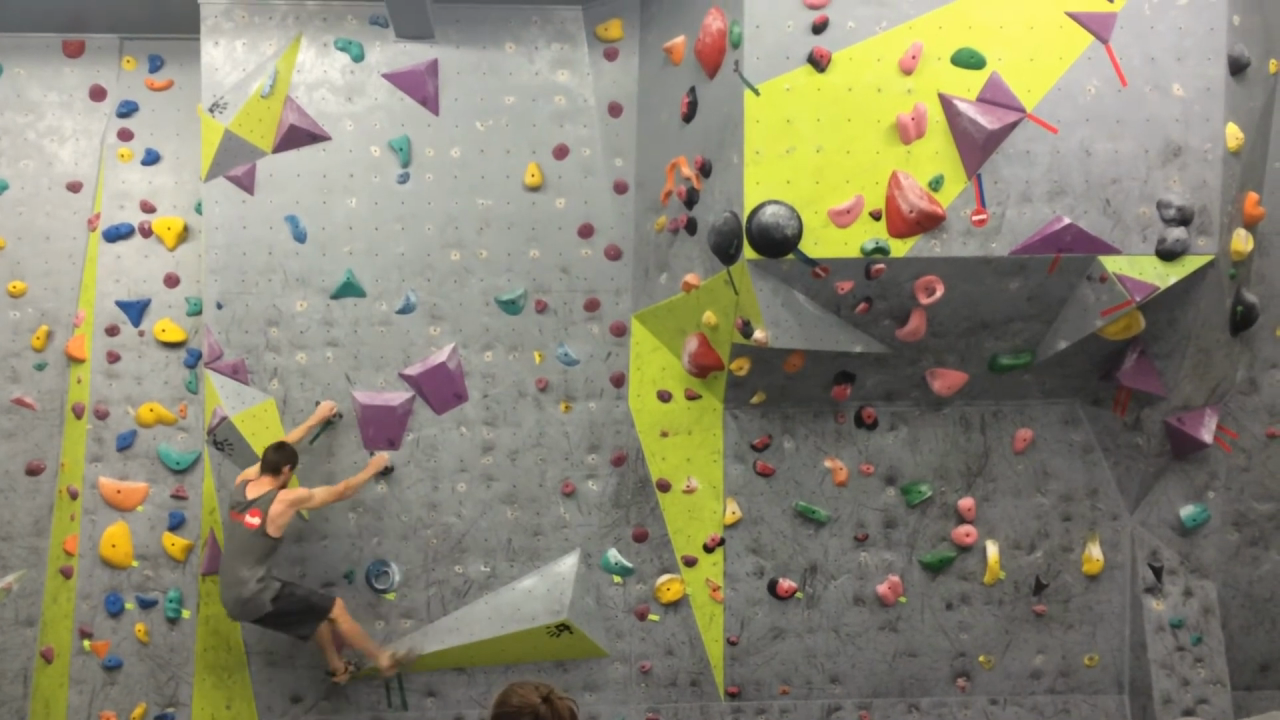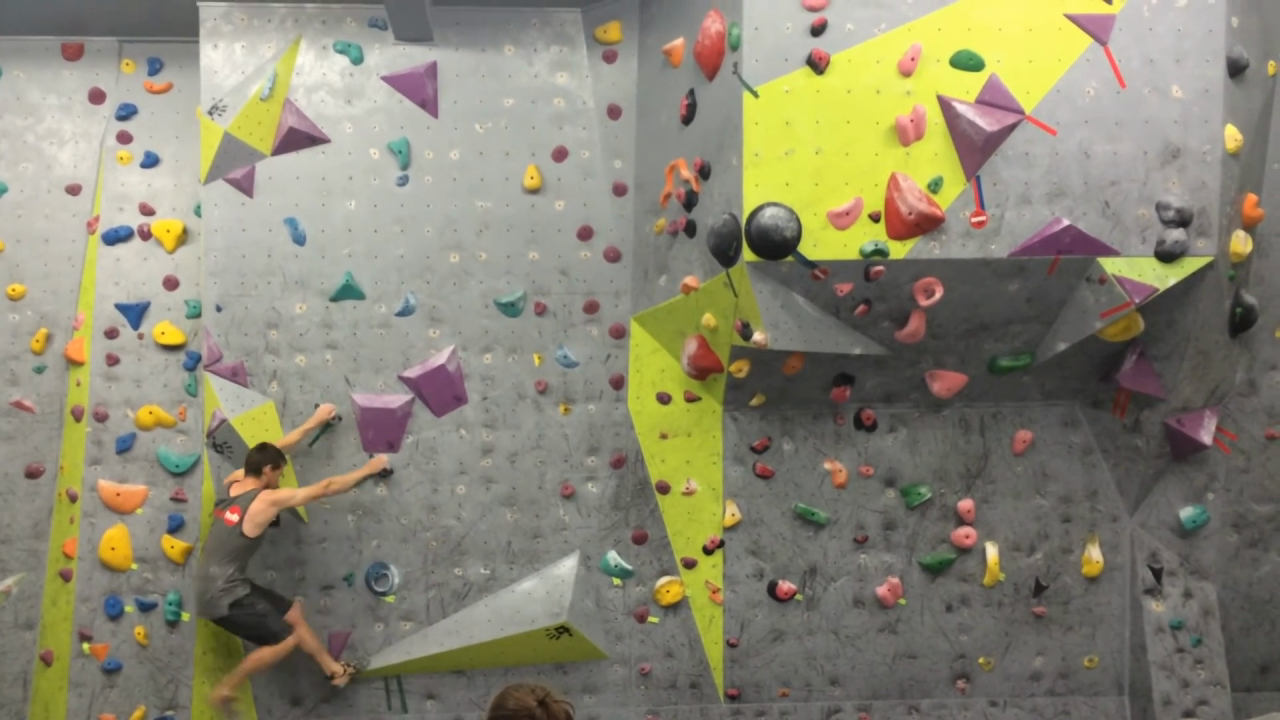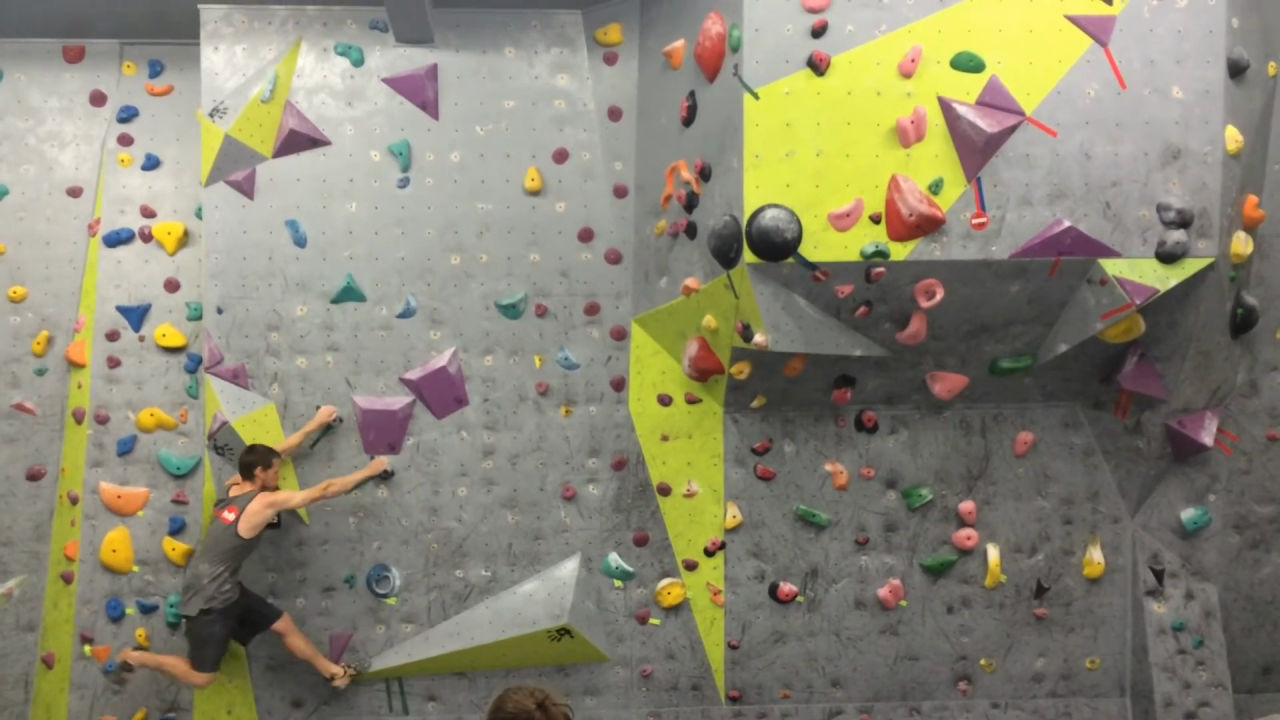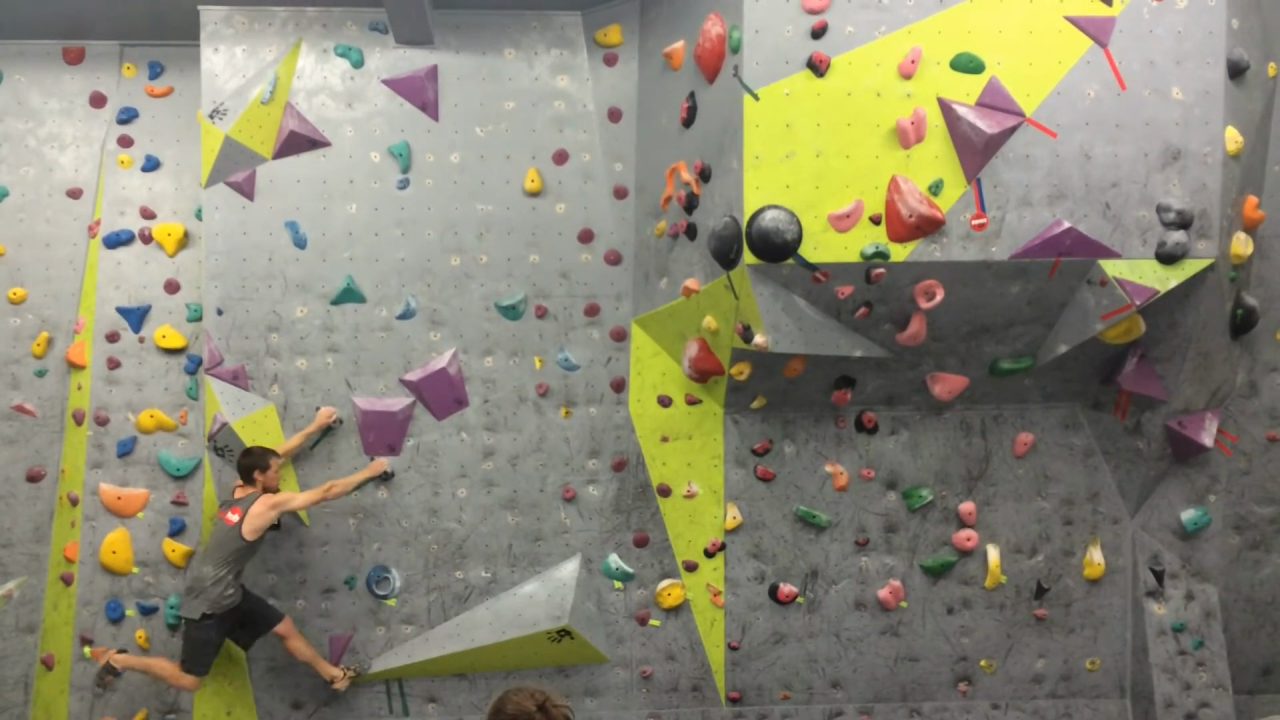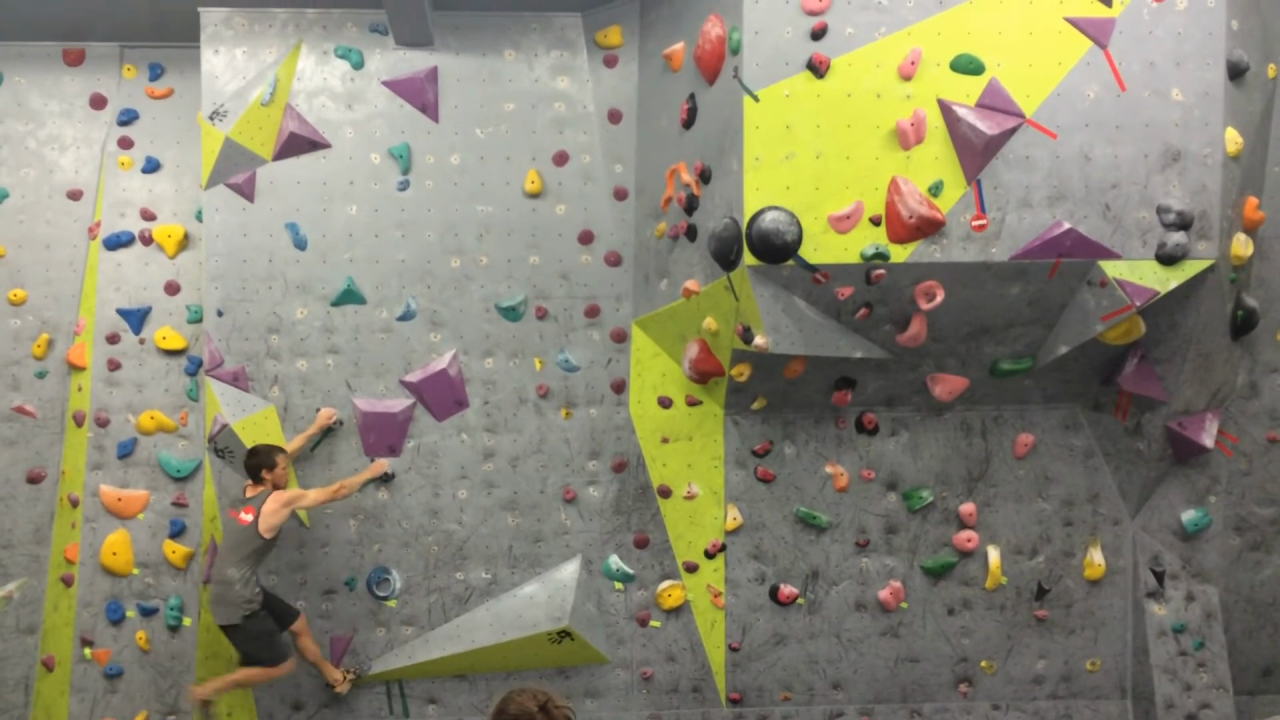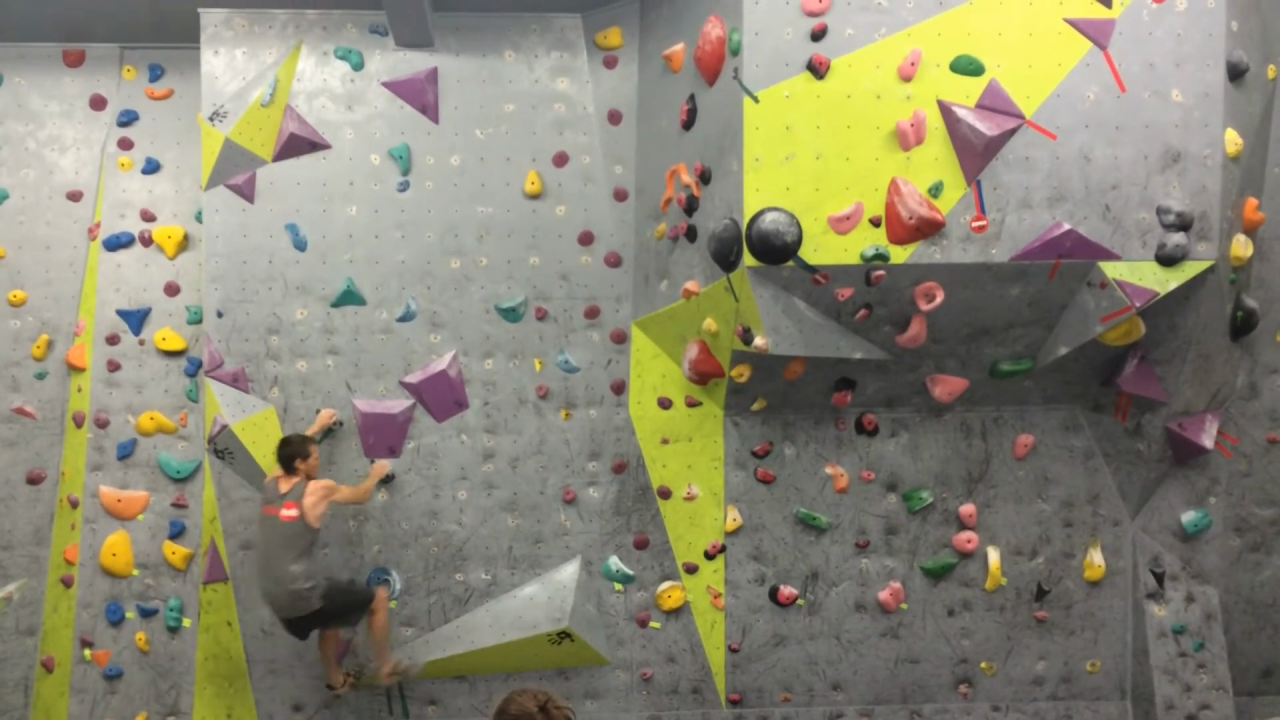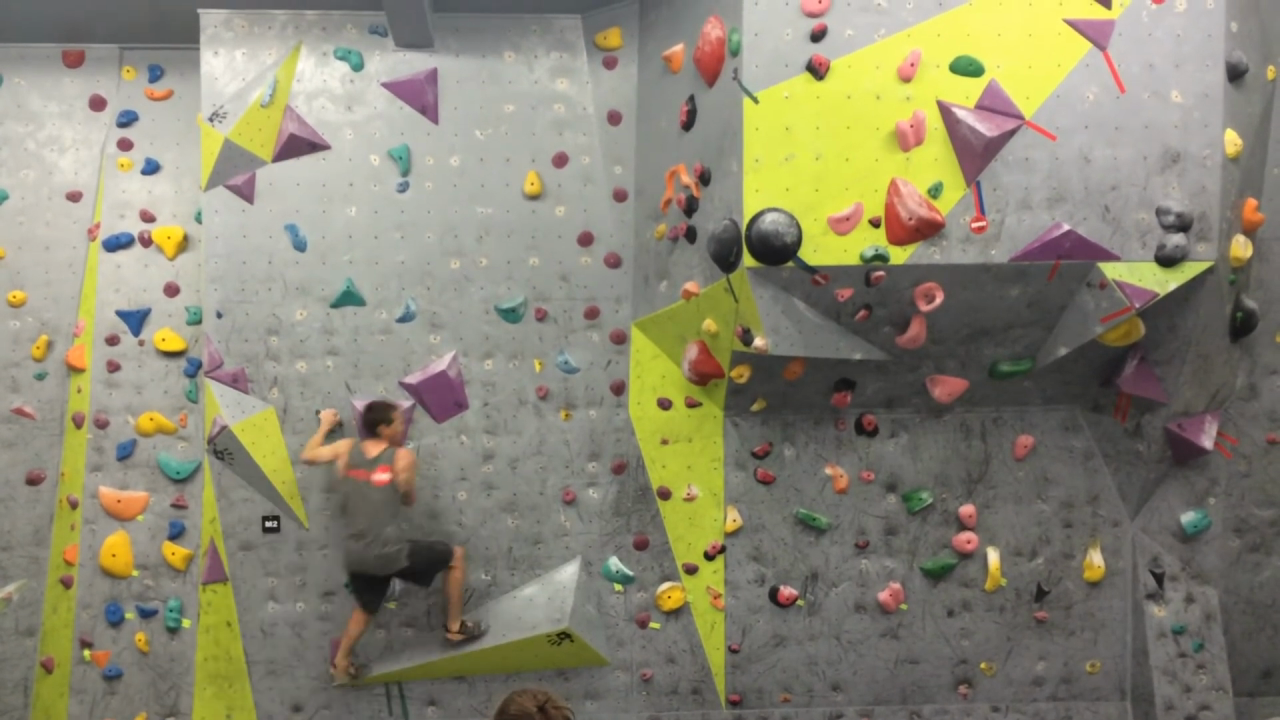
dt=0.2s
person 1, frame 1
left shoulder: (243, 480)
right shoulder: (286, 499)
left elbow: (278, 451)
right elbow: (340, 492)
left wrist: (316, 419)
right wrist: (373, 468)
left hip: (233, 595)
right hip: (255, 597)
left knee: (309, 609)
right knee: (335, 609)
left ankle: (338, 667)
right ankle: (382, 660)
person 1, frame 2
left shoulder: (234, 480)
right shoulder: (269, 499)
left elbow: (271, 451)
right elbow: (324, 488)
left wrist: (313, 423)
right wrist: (368, 469)
left hip: (218, 588)
right hip: (222, 596)
left knee: (294, 615)
right knee: (285, 640)
left ankle: (335, 669)
right ankle: (225, 689)
person 1, frame 3
left shoulder: (235, 486)
right shoulder: (267, 501)
left elbow: (271, 454)
right elbow: (323, 491)
left wrist: (314, 426)
right wrist: (369, 471)
left hip: (227, 591)
right hip: (207, 597)
left knee: (284, 625)
right knee: (199, 676)
left ankle: (334, 671)
right ankle: (134, 657)
person 1, frame 4
left shoulder: (240, 489)
right shoulder: (269, 503)
left elbow: (277, 454)
right elbow: (327, 492)
left wrist: (314, 428)
right wrist: (369, 472)
left hip: (229, 593)
right hip: (208, 601)
left knee: (286, 628)
right knee: (189, 680)
left ankle: (334, 674)
right ankle: (118, 659)
person 1, frame 5
left shoulder: (249, 489)
right shoulder: (282, 499)
left elbow: (281, 455)
right elbow: (335, 492)
left wrist: (315, 429)
right wrist: (371, 472)
left hip: (234, 593)
right hip: (237, 602)
left knee: (299, 624)
right knee: (279, 665)
left ankle: (335, 677)
right ankle: (207, 690)
person 1, frame 6
left shoulder: (272, 482)
right shoulder: (319, 490)
left elbow: (299, 449)
right elbow: (360, 496)
left wrist: (317, 426)
right wrist: (377, 473)
left hip: (275, 593)
right hip: (302, 593)
left knee: (332, 620)
right knee: (379, 598)
left ankle: (336, 680)
right ankle: (385, 667)
person 1, frame 7
left shoulder: (346, 450)
right shoulder: (402, 457)
left elbow: (306, 454)
left wrist: (325, 426)
left hip: (355, 557)
right hip: (390, 553)
left knee: (366, 607)
right knee: (455, 556)
left ankle: (341, 663)
right ankle: (455, 626)
